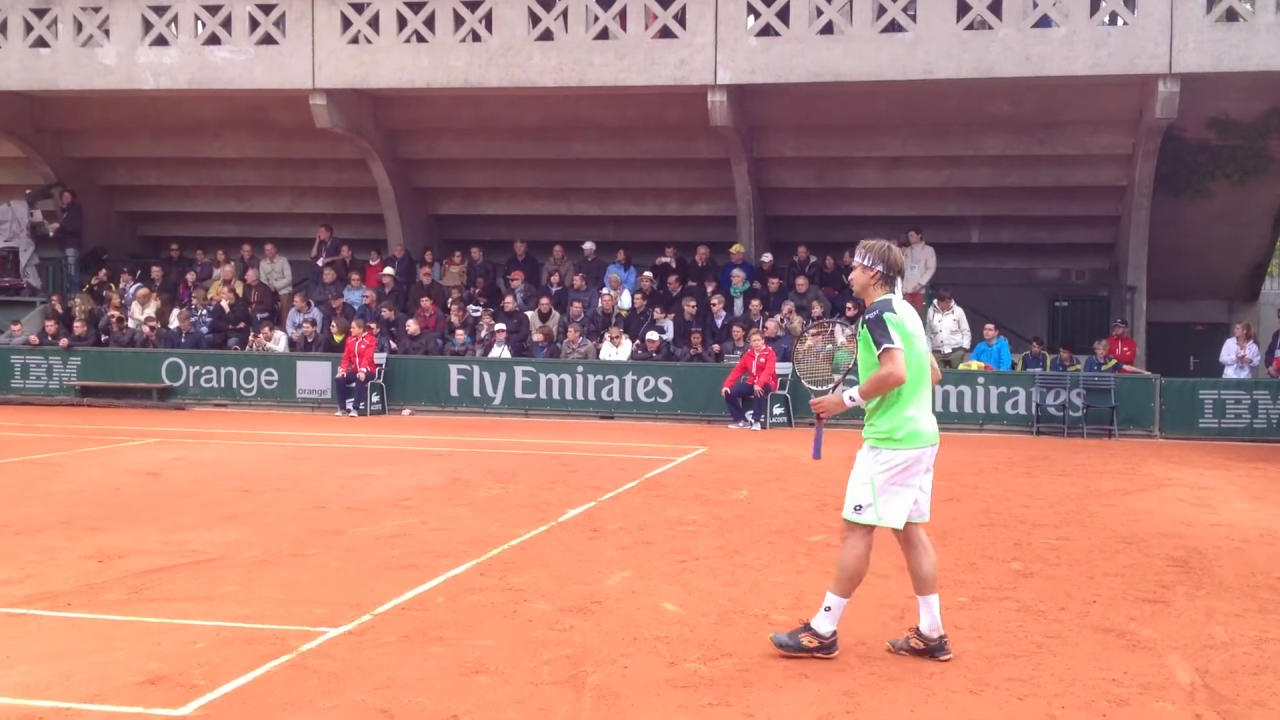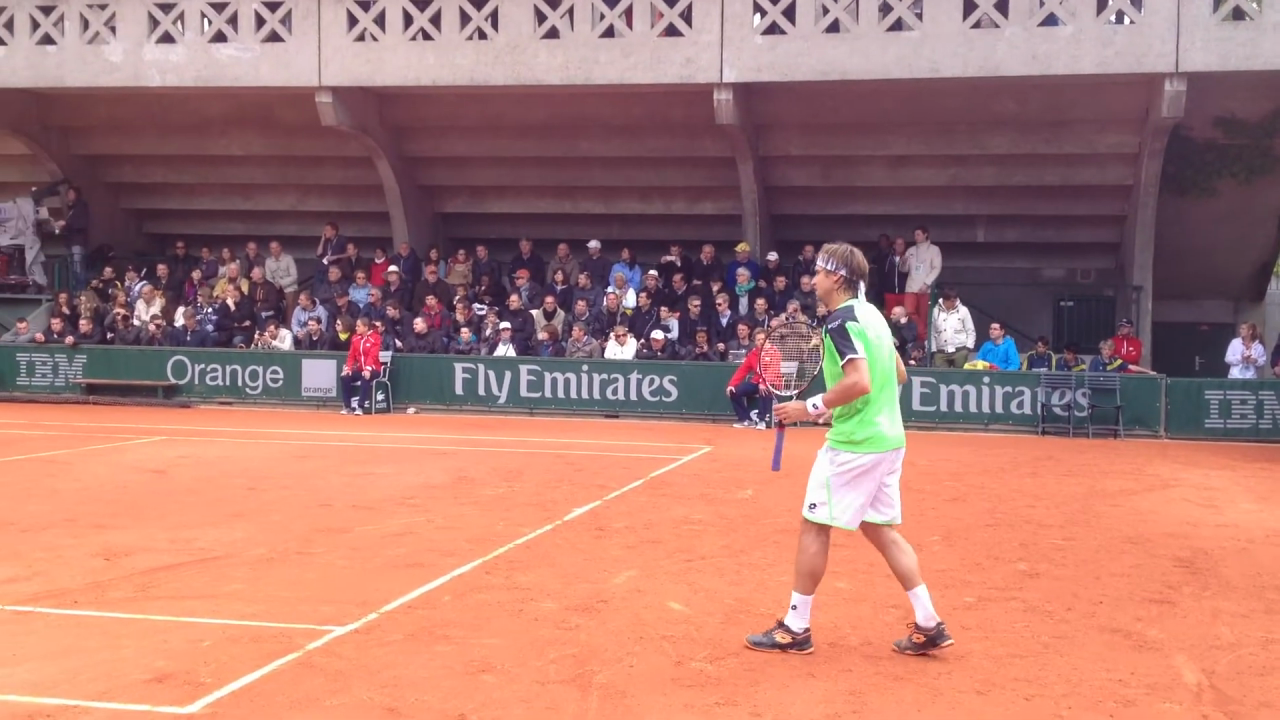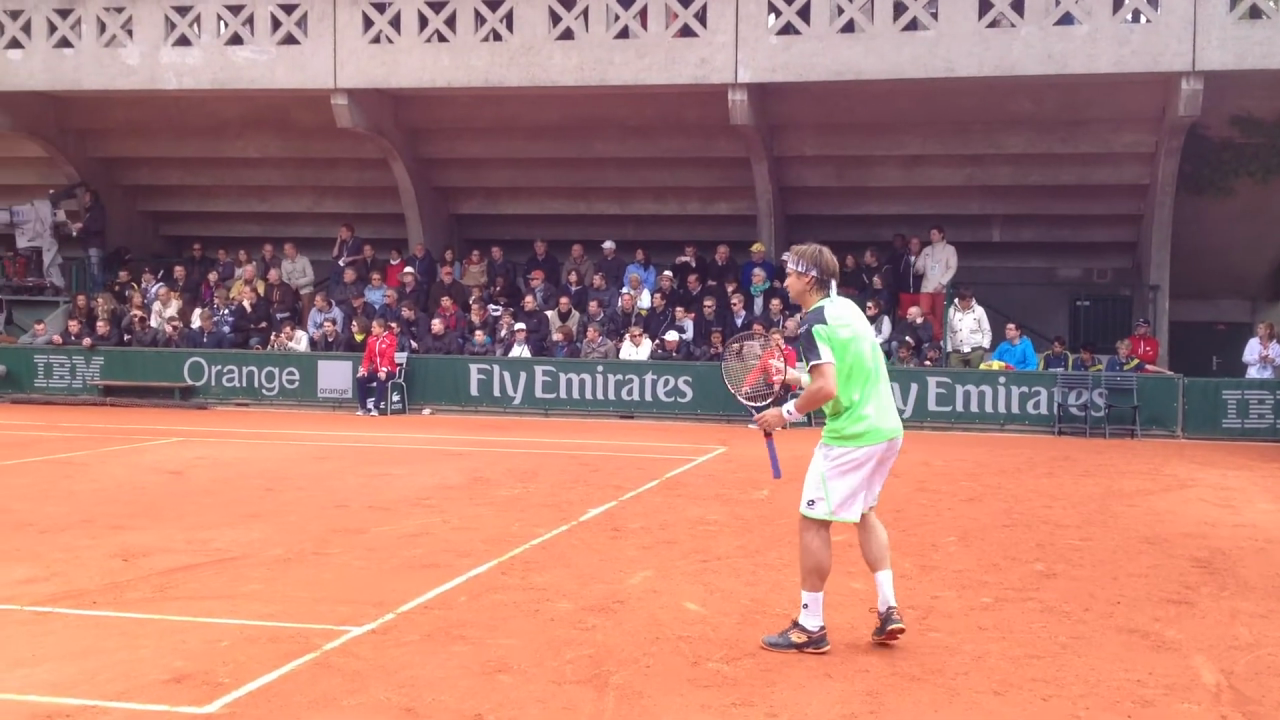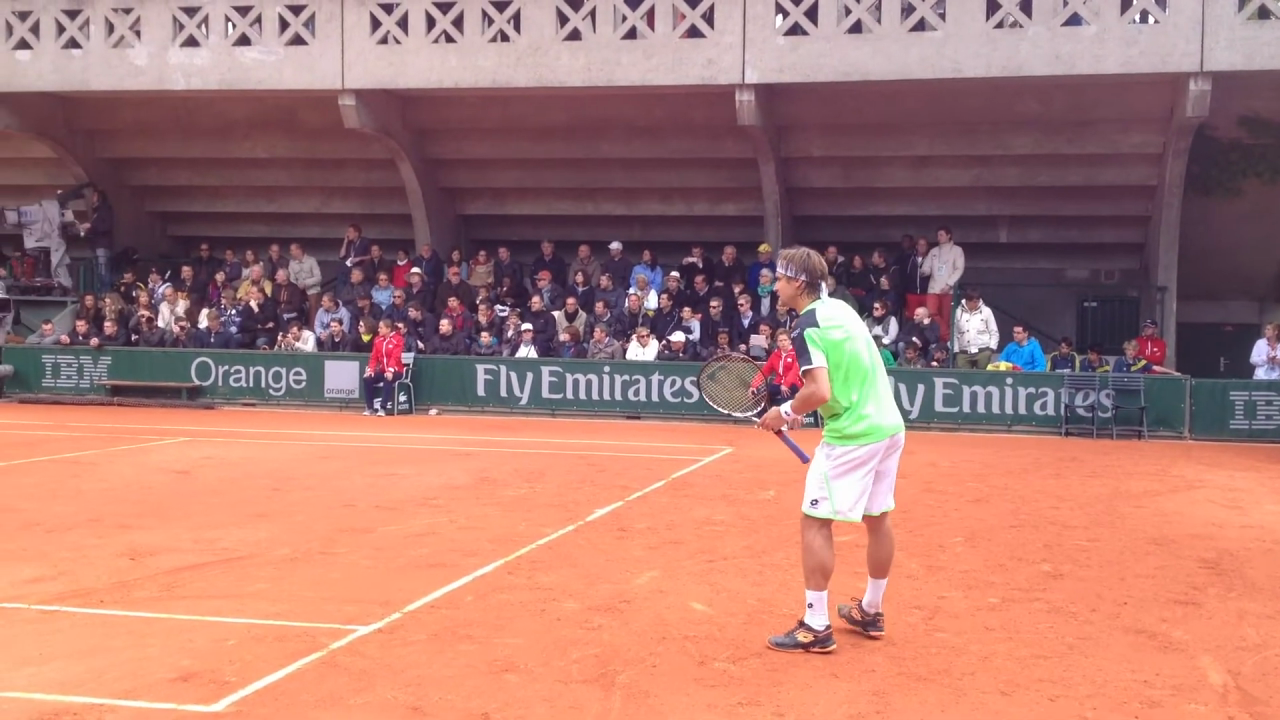
dt=0.2s
person 1, frame 1
left shoulder: (878, 313)
right shoulder: (904, 311)
left elbow: (896, 372)
right elbow: (933, 373)
left wrist: (847, 398)
left hip: (892, 442)
right hip: (921, 437)
left knee: (856, 531)
right knee: (910, 530)
left ankle: (822, 631)
right ankle: (931, 633)
person 1, frame 2
left shoulder: (841, 321)
right shoulder: (871, 313)
left elbow: (859, 383)
right elbow: (899, 373)
left wrist: (812, 406)
left hip: (855, 444)
right hip: (889, 440)
left knee: (813, 528)
right knee: (882, 530)
left ankle: (796, 627)
right ankle: (928, 624)
person 1, frame 3
left shoulder: (814, 324)
right shoulder: (849, 308)
left elbow: (827, 389)
left wrist: (786, 413)
right wrist: (801, 376)
left hip: (851, 437)
right hip: (887, 430)
left knee: (813, 524)
right knee: (865, 517)
left ankle: (811, 627)
right ankle: (887, 609)
person 1, frame 4
left shoulder: (806, 327)
right shoulder: (840, 309)
left elbow: (819, 393)
left wrist: (785, 413)
right wrist: (799, 404)
left hip: (852, 437)
right hip: (888, 428)
left knee: (815, 523)
right knee: (876, 518)
left ankle: (815, 626)
right ankle: (870, 609)
